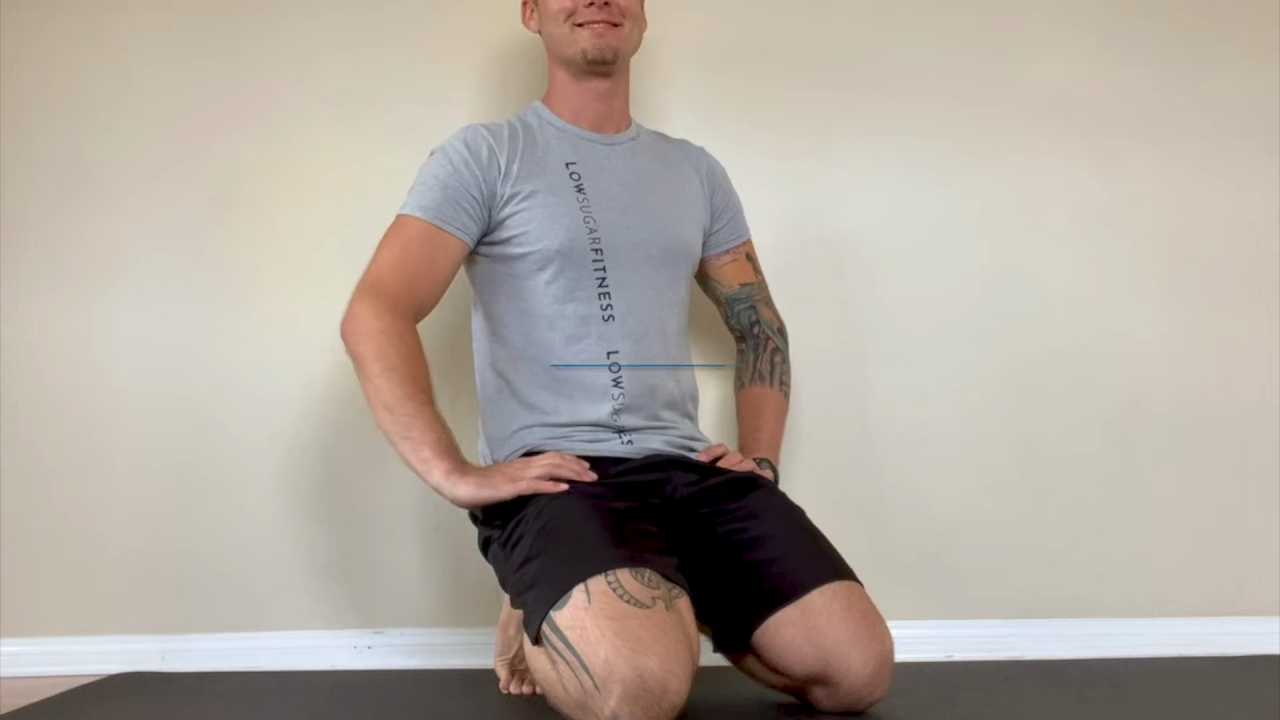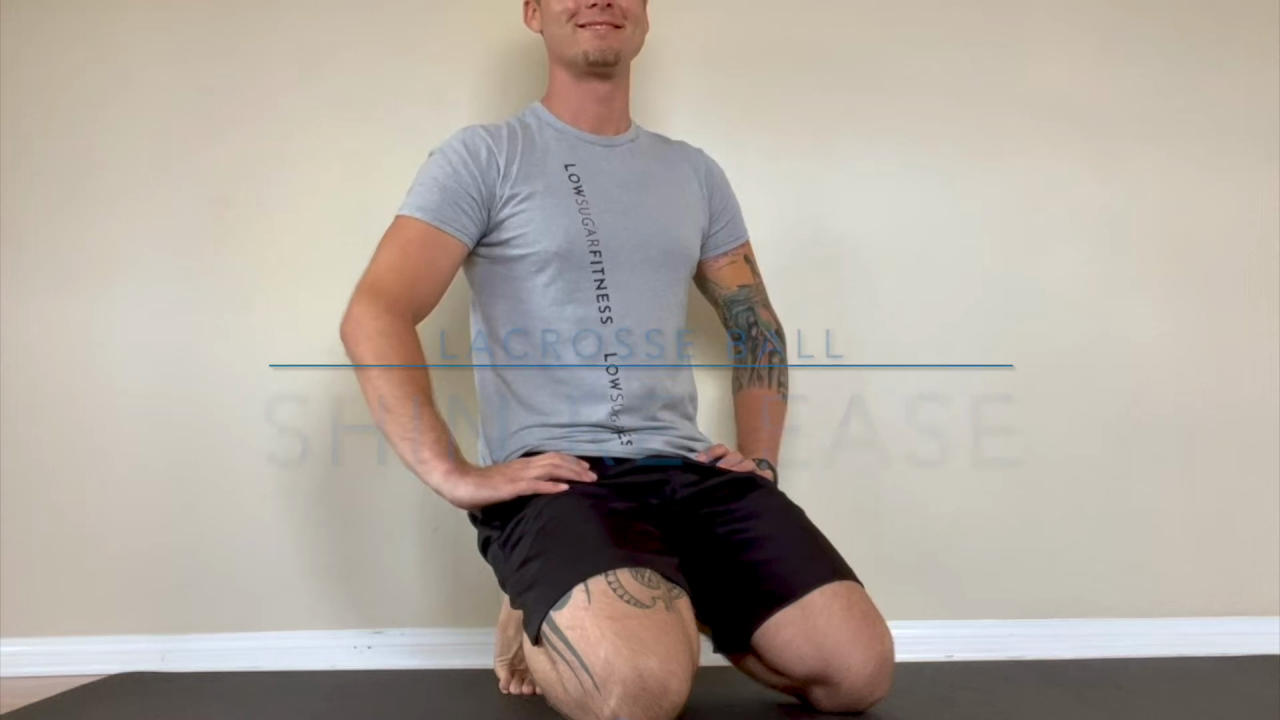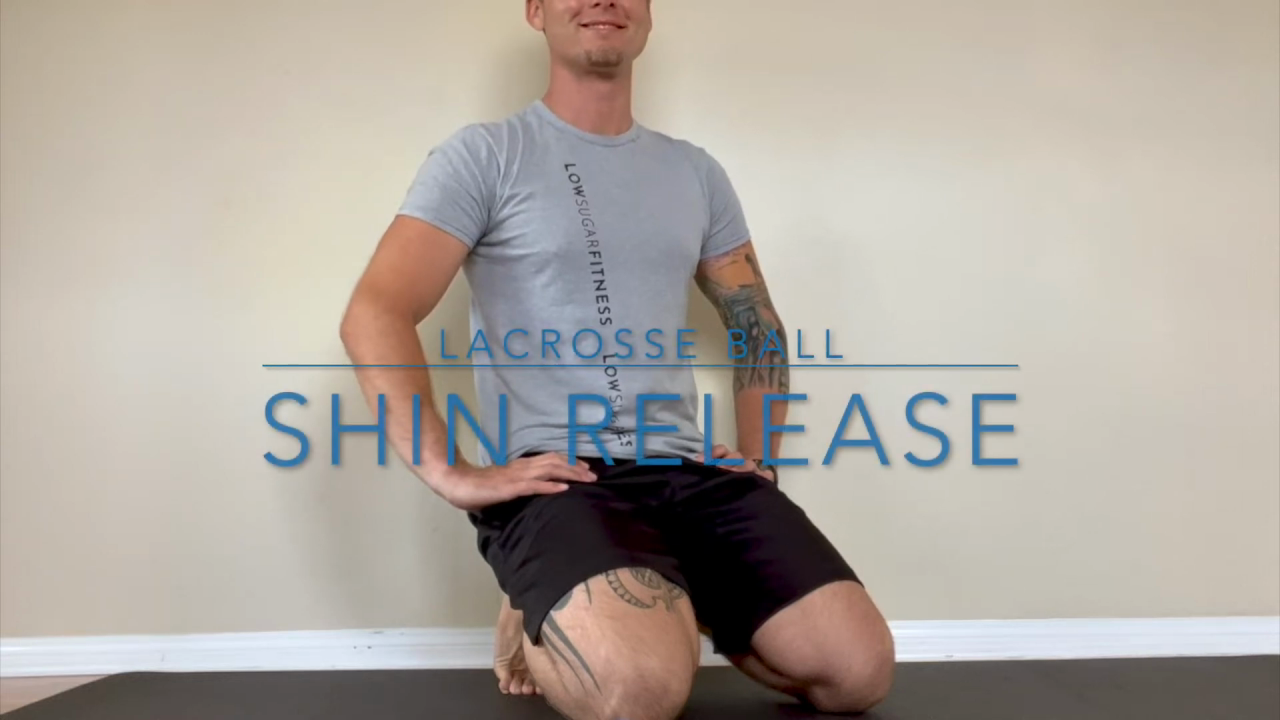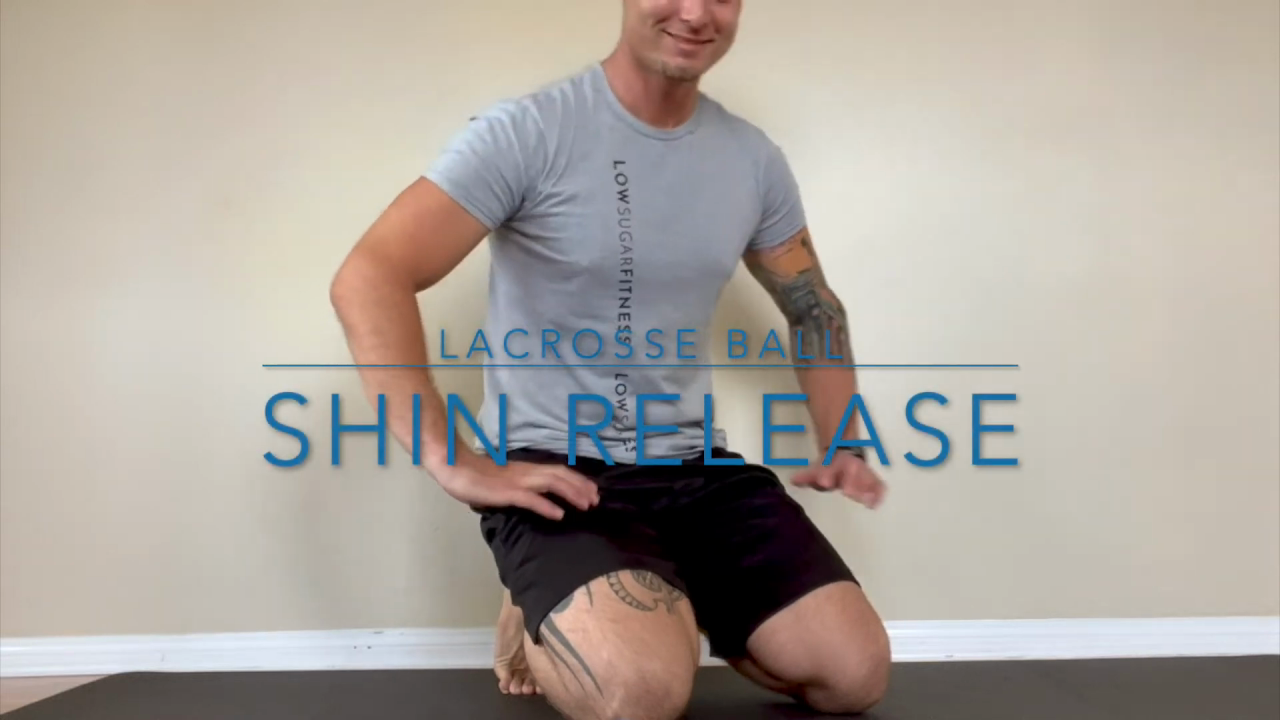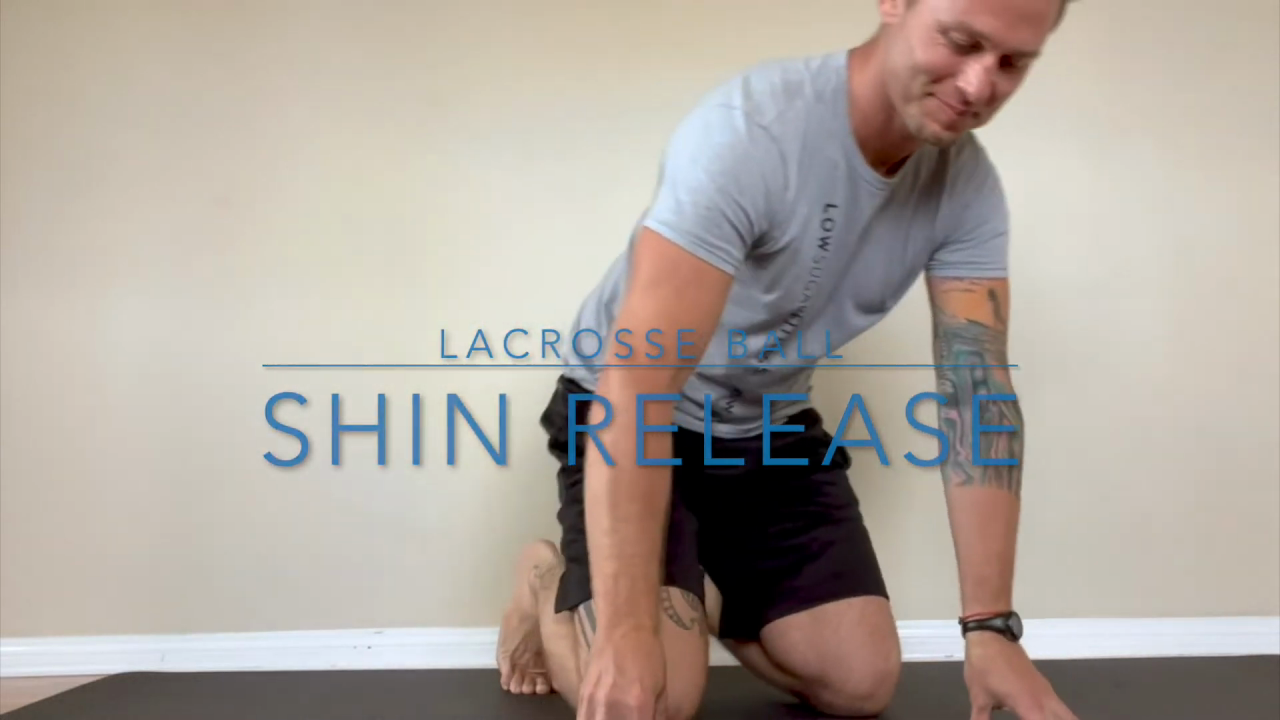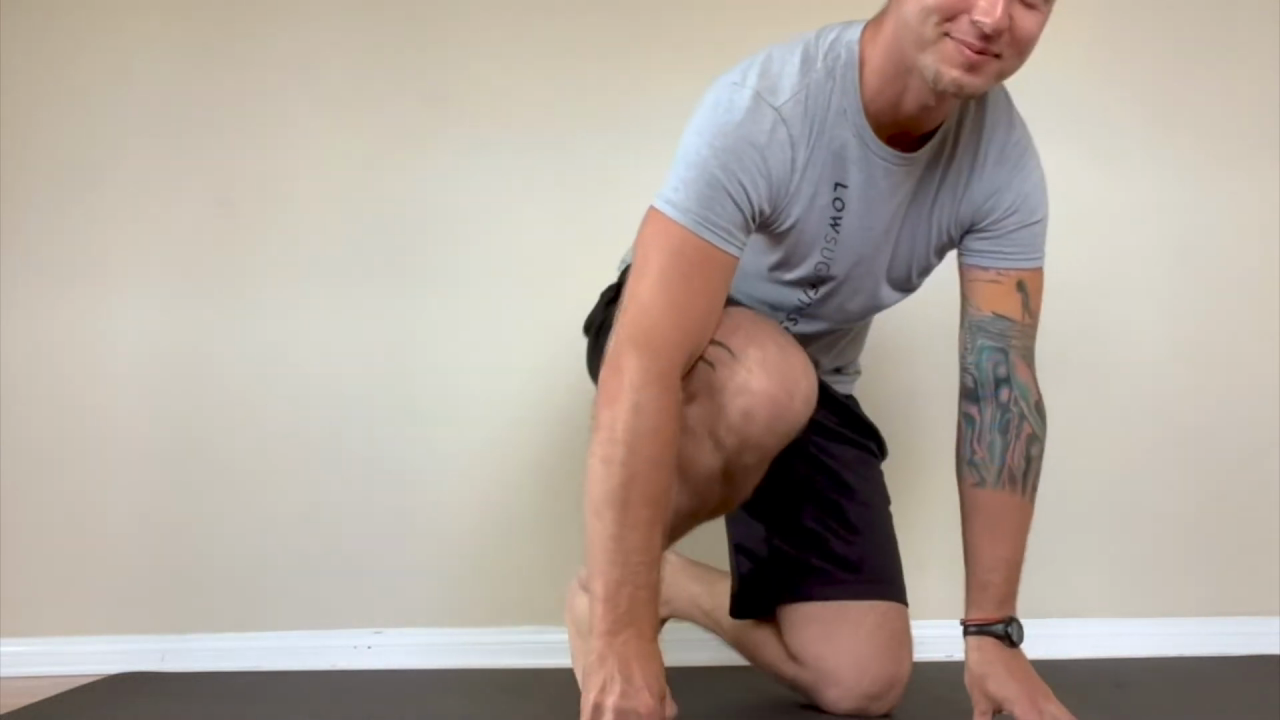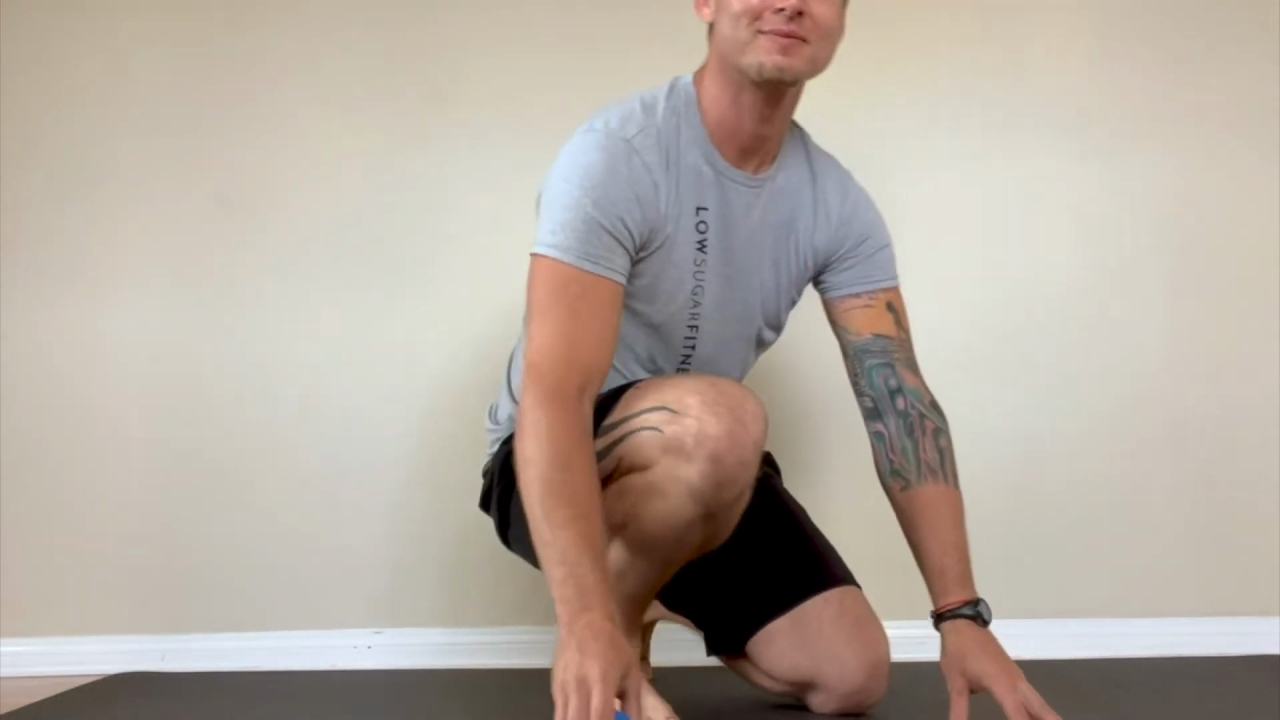
dt=0.7s
person 1, frame 1
left shoulder: (695, 170)
right shoulder: (485, 155)
left elbow: (760, 327)
right elbow: (375, 316)
left wrist: (761, 459)
right wrist: (456, 474)
left hip: (689, 468)
right hip: (554, 473)
left ankle: (674, 604)
right ankle: (544, 619)
person 1, frame 2
left shoulder: (694, 172)
right shoulder: (484, 156)
left elbow: (757, 328)
right elbow: (374, 318)
left wrist: (760, 459)
right wrist: (455, 475)
left hip: (689, 469)
right hip: (553, 475)
left ankle: (669, 603)
right ankle: (543, 620)
person 1, frame 3
left shoulder: (695, 172)
right shoulder: (484, 156)
left elbow: (758, 328)
right elbow: (374, 317)
left wrist: (758, 458)
right wrist: (452, 474)
left hip: (689, 469)
right hip: (553, 475)
left ankle: (667, 604)
right ankle: (542, 619)
person 1, frame 4
left shoulder: (753, 159)
right shoulder: (529, 132)
left elbow: (815, 312)
right elbow: (369, 280)
left wrist: (838, 445)
right wrist: (450, 460)
left hip: (698, 468)
right hip: (555, 472)
left ankle: (670, 600)
right ankle: (546, 619)
person 1, frame 5
left shoulder: (968, 187)
right shoulder: (747, 133)
left elbow: (977, 396)
right elbow: (637, 376)
left wrist: (989, 627)
right wrist: (624, 626)
left hip: (775, 434)
right hip: (638, 421)
left ankle: (690, 594)
right ankle: (544, 589)
person 1, frame 6
left shoulder: (1005, 159)
right shoulder: (764, 107)
left elbow: (1001, 387)
right elbow: (641, 365)
left wrist: (991, 630)
right wrist: (624, 633)
left hip: (817, 389)
right knee: (769, 379)
left ankle: (674, 585)
right ankle: (602, 590)
person 1, frame 7
left shoulder: (836, 201)
right shoulder: (616, 154)
left elbow: (897, 398)
right elbow: (552, 391)
left wrist: (960, 612)
right wrist: (583, 620)
left hip: (703, 476)
right hip: (573, 465)
right knee: (719, 419)
left ankle: (661, 594)
right ankle: (613, 617)
